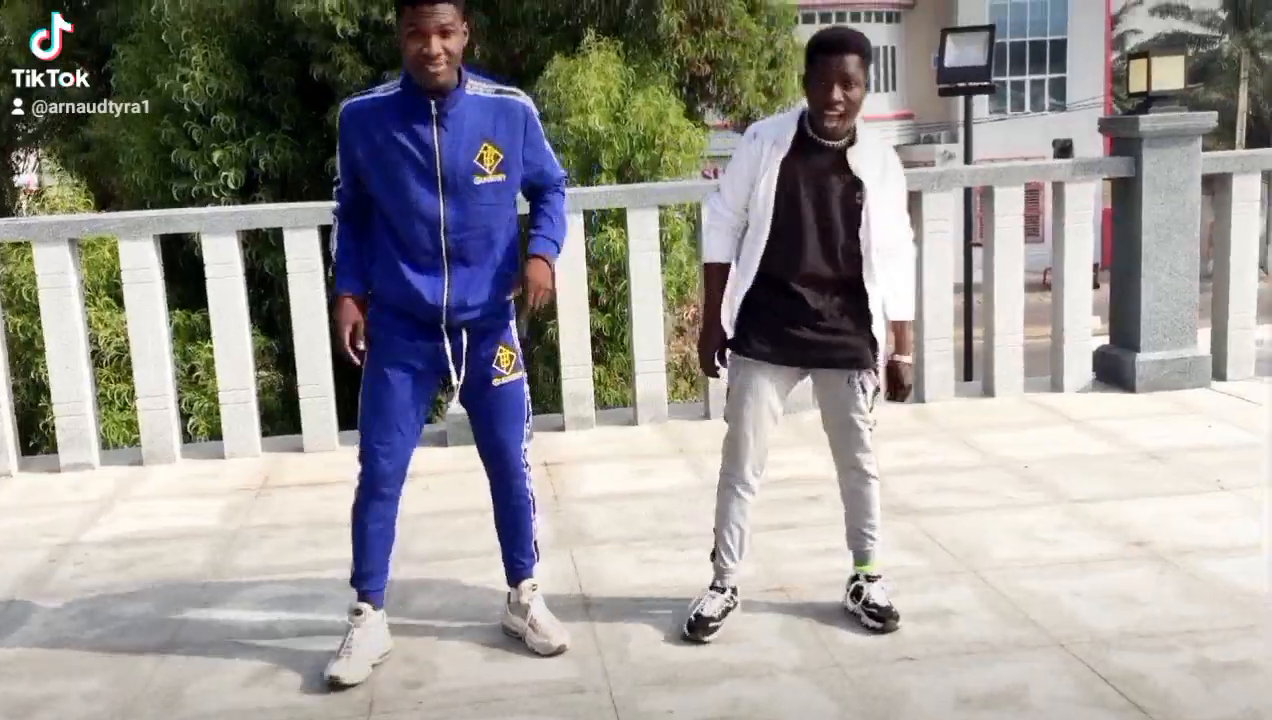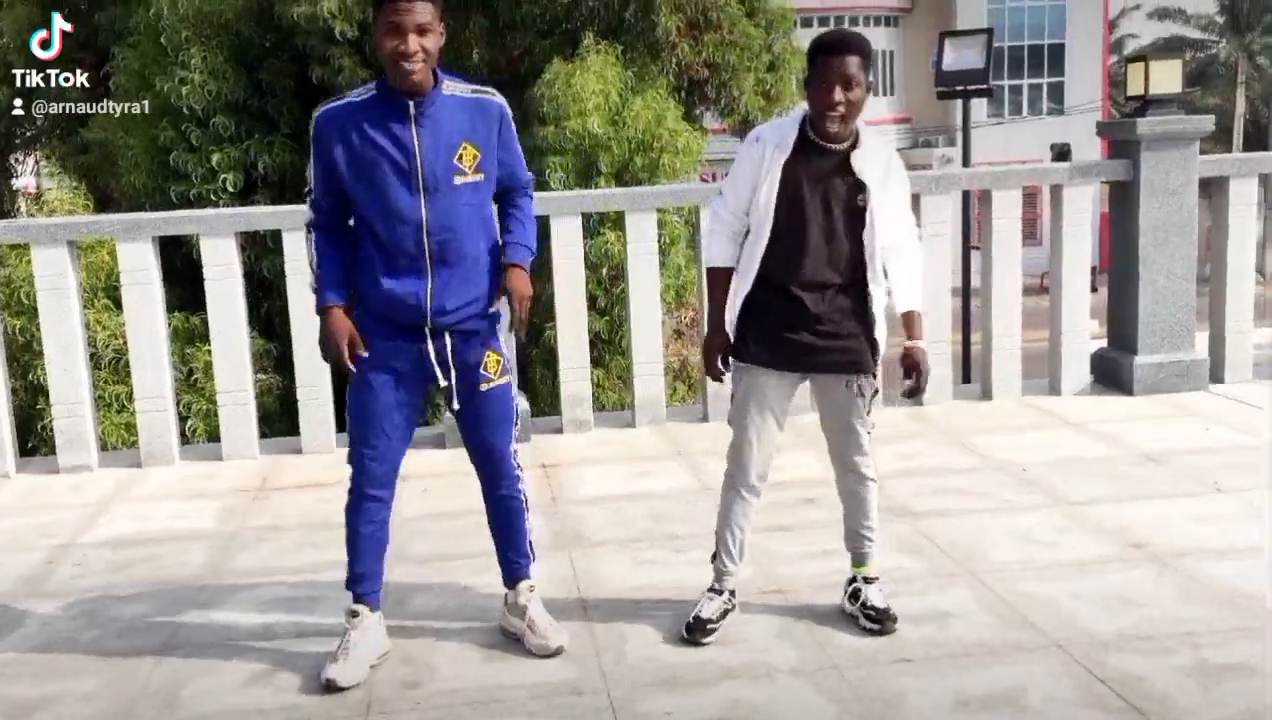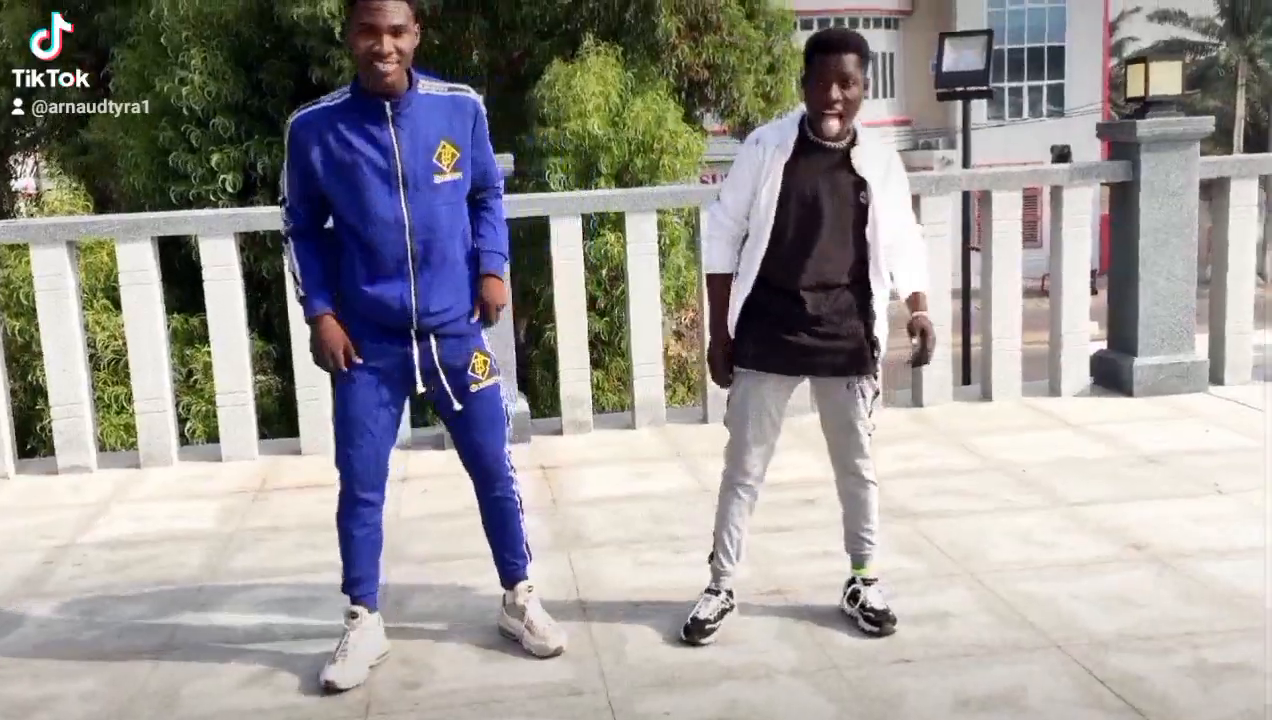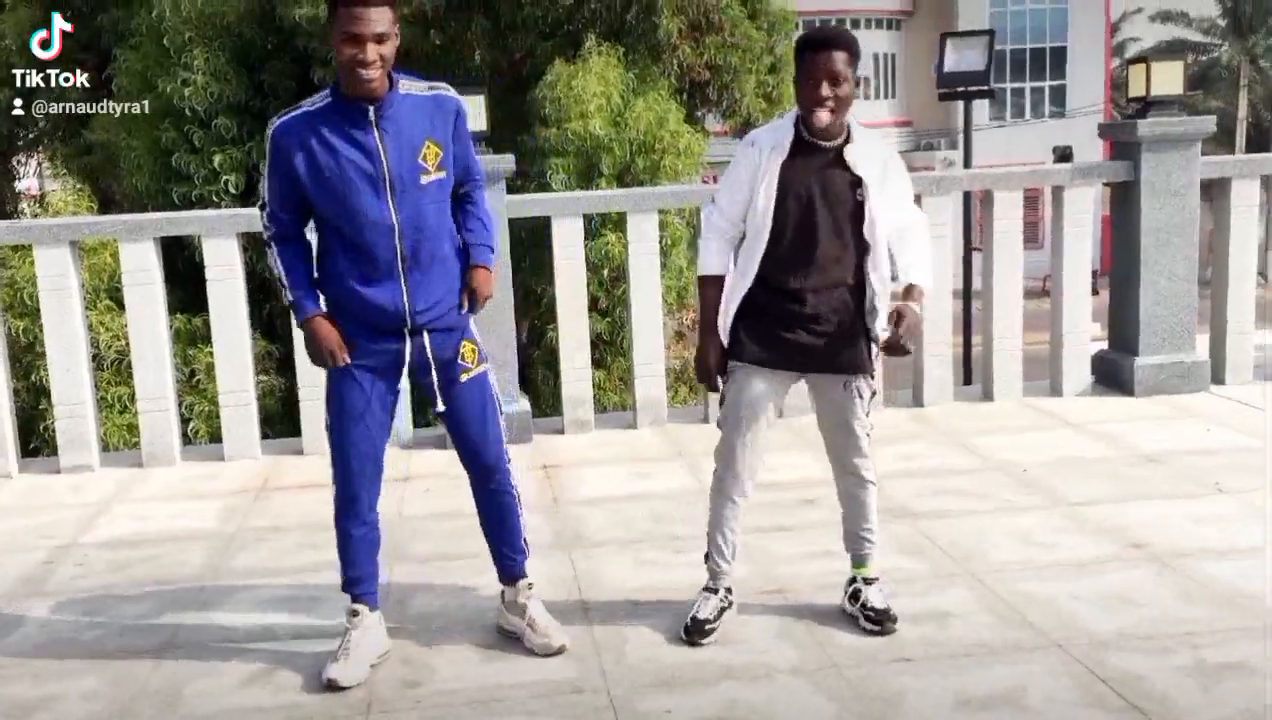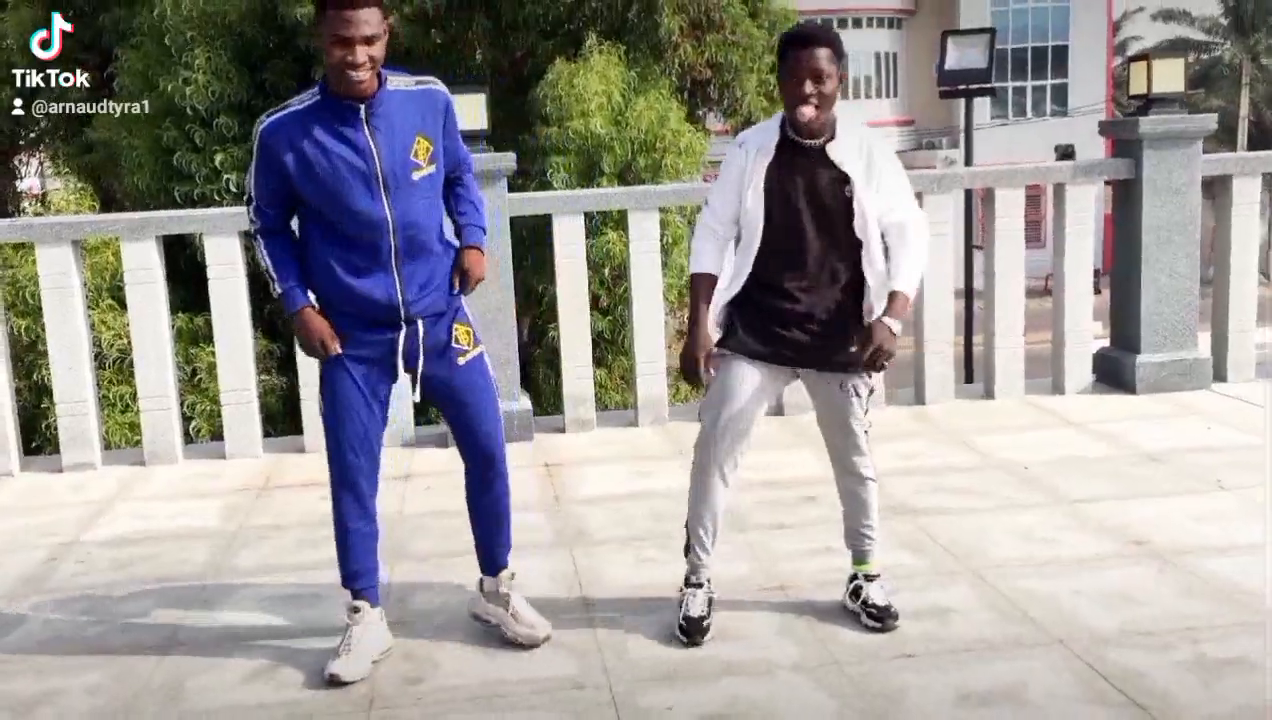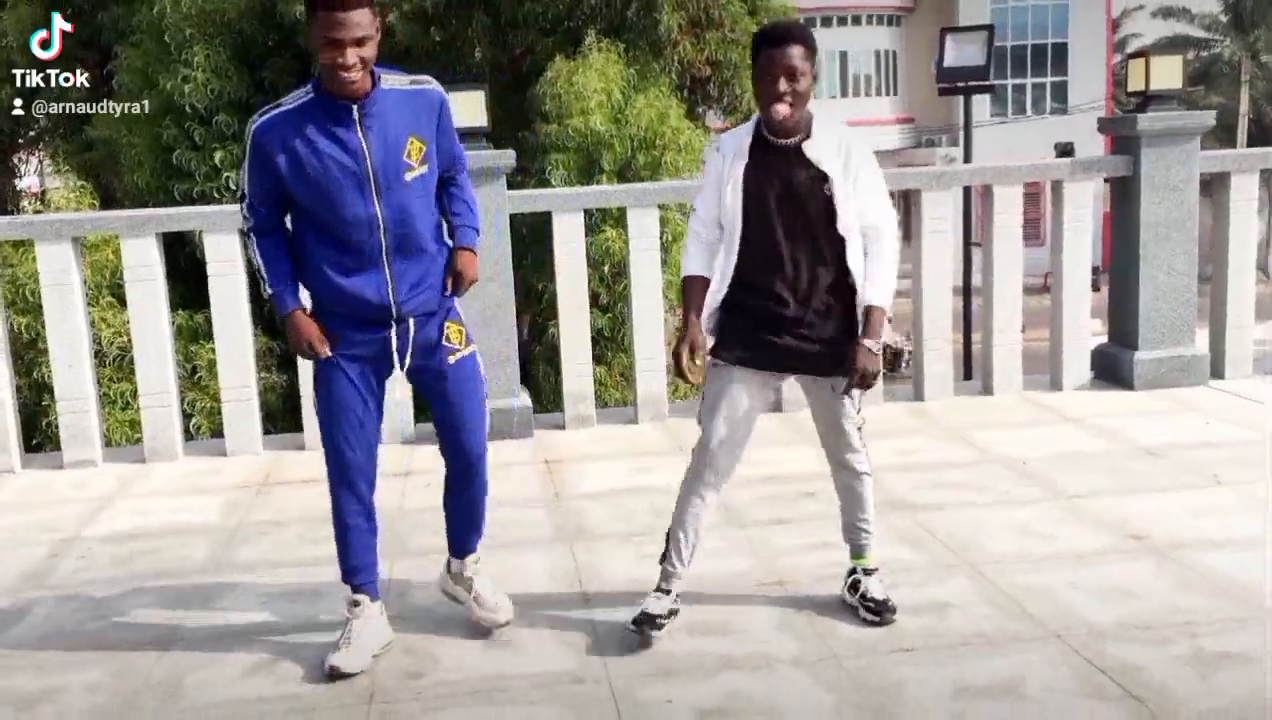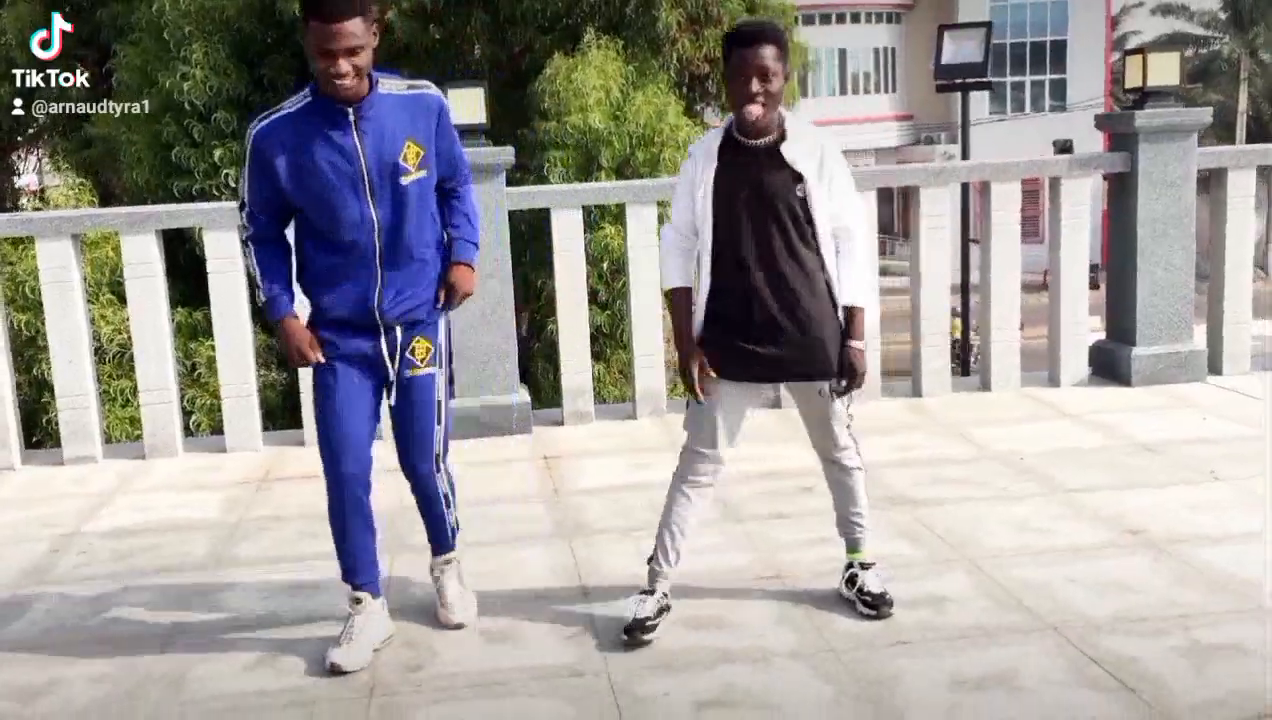
dt=0.1s
person 1, frame 1
left shoulder: (510, 111)
right shoulder: (363, 116)
left elbow: (551, 188)
right elbow: (352, 211)
left wrist: (540, 252)
right wrist: (346, 292)
left hip: (485, 324)
right hip: (398, 328)
left knee: (509, 463)
right knee: (381, 471)
left ankle: (522, 598)
right ankle: (368, 618)
person 1, frame 2
left shoulder: (485, 111)
right shoulder: (338, 124)
left elbow: (518, 193)
right elbow: (326, 221)
left wrist: (517, 261)
right wrist: (332, 304)
left hip: (472, 327)
right hip: (383, 335)
left knee: (501, 467)
right knee: (372, 479)
left ankle: (521, 599)
right ankle: (365, 622)
person 1, frame 3
left shoulder: (460, 109)
right shoulder: (313, 128)
left elbow: (488, 194)
right elbow: (302, 228)
left wrist: (492, 267)
right wrist: (320, 311)
left hip: (455, 328)
right hip: (369, 338)
left knee: (493, 469)
right knee: (361, 483)
left ankle: (518, 599)
right ankle: (363, 623)
person 1, frame 4
left shoulder: (441, 107)
right shoulder: (294, 135)
left elbow: (470, 187)
right elbow: (281, 230)
left wrist: (480, 257)
right wrist: (308, 313)
left hip: (447, 326)
right hip: (360, 340)
left knee: (490, 464)
right knee: (356, 481)
left ankle: (517, 597)
right ankle: (365, 621)
person 1, frame 5
left shoulder: (429, 101)
right shoulder: (283, 133)
left elbow: (460, 175)
right elbow: (268, 224)
left wrist: (473, 240)
right wrist: (298, 304)
left hip: (439, 313)
right hip: (352, 331)
left knee: (486, 447)
right knee: (353, 473)
left ankle: (497, 588)
right ankle: (366, 617)
person 1, frame 6
left shoulder: (424, 100)
right shoulder: (275, 132)
left elbow: (454, 177)
right elbow: (260, 225)
left wrist: (466, 242)
right wrist: (289, 306)
left hip: (429, 309)
right hip: (345, 327)
left knee: (467, 444)
right knee: (350, 470)
left ankle: (465, 566)
right ankle: (367, 610)
person 1, frame 7
left shoulder: (423, 105)
right shoulder: (274, 136)
left elbow: (457, 184)
right elbow: (261, 233)
left wrist: (463, 255)
right wrist: (281, 315)
left hip: (419, 318)
right hip: (339, 335)
left knee: (423, 461)
right knee: (348, 473)
left ankle: (445, 563)
right ankle: (367, 607)
person 2, frame 1
left shoulder: (882, 161)
right shoulder: (765, 141)
left elbow: (895, 258)
right elbow: (723, 226)
left wrist: (901, 349)
right wrist: (711, 320)
left hip: (847, 335)
right hip: (764, 331)
left knee: (858, 460)
right knee: (743, 459)
left ankle: (865, 577)
right ankle: (723, 583)
person 2, frame 2
left shoulder: (883, 164)
right shoulder: (765, 144)
left elbow: (901, 251)
right elbow: (723, 229)
left wrist: (911, 334)
right wrist: (716, 323)
left hip: (846, 337)
right hip: (766, 332)
left knee: (855, 462)
right knee: (747, 464)
left ankle: (862, 578)
right ankle: (723, 586)
person 2, frame 3
left shoulder: (882, 163)
right shoulder: (765, 147)
left elbow: (904, 246)
right elbow: (722, 233)
left wrist: (918, 312)
right wrist: (719, 329)
left hip: (846, 338)
right hip: (765, 335)
left knee: (855, 463)
right knee: (744, 465)
left ankle: (862, 580)
right ankle: (720, 586)
person 2, frame 4
left shoulder: (878, 158)
right shoulder: (761, 148)
left elbow: (910, 240)
right elbow: (719, 236)
left wrist: (907, 305)
right wrist: (711, 331)
left hip: (843, 337)
right hip: (760, 335)
left knee: (854, 462)
right knee: (737, 459)
left ankle: (863, 580)
right ankle: (717, 586)
person 2, frame 5
left shoulder: (869, 154)
right shoulder: (751, 150)
left elbow: (909, 236)
right elbow: (713, 237)
left wrist: (890, 317)
right wrist: (699, 326)
left hip: (838, 334)
right hip: (756, 330)
left knee: (853, 459)
right knee: (715, 447)
left ankle: (864, 576)
right ankle: (699, 581)
person 2, frame 6
left shoulder: (848, 153)
right shoulder: (733, 151)
left elbow: (881, 244)
right elbow: (703, 239)
left wrist: (869, 338)
right wrist: (692, 323)
left hip: (829, 334)
right hip: (744, 335)
left knee: (849, 457)
right knee: (712, 457)
left ankle: (862, 570)
right ankle: (668, 585)
person 2, frame 7
left shoulder: (818, 156)
right shoulder: (704, 156)
left elbow: (853, 248)
right elbow: (679, 248)
left wrist: (854, 339)
right wrist: (688, 342)
left hip: (812, 338)
right hip: (729, 342)
left knee: (839, 453)
right knee: (700, 463)
left ankle: (859, 564)
right ankle: (657, 585)
